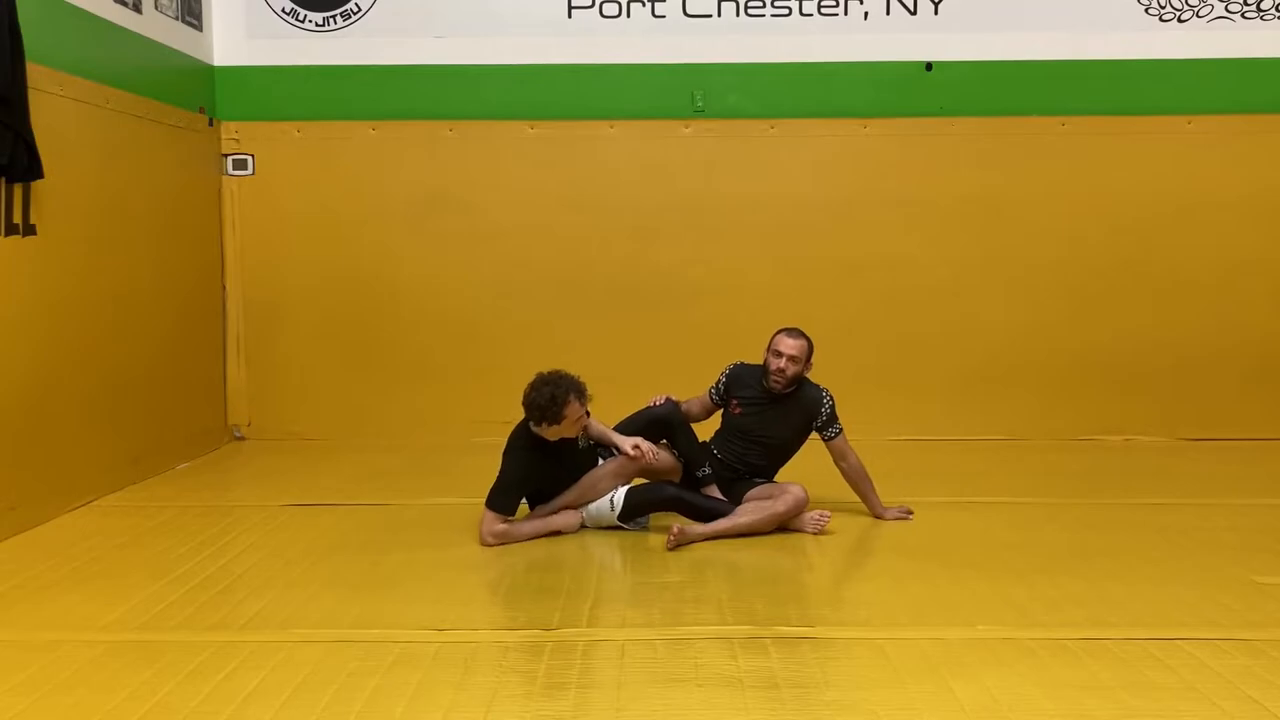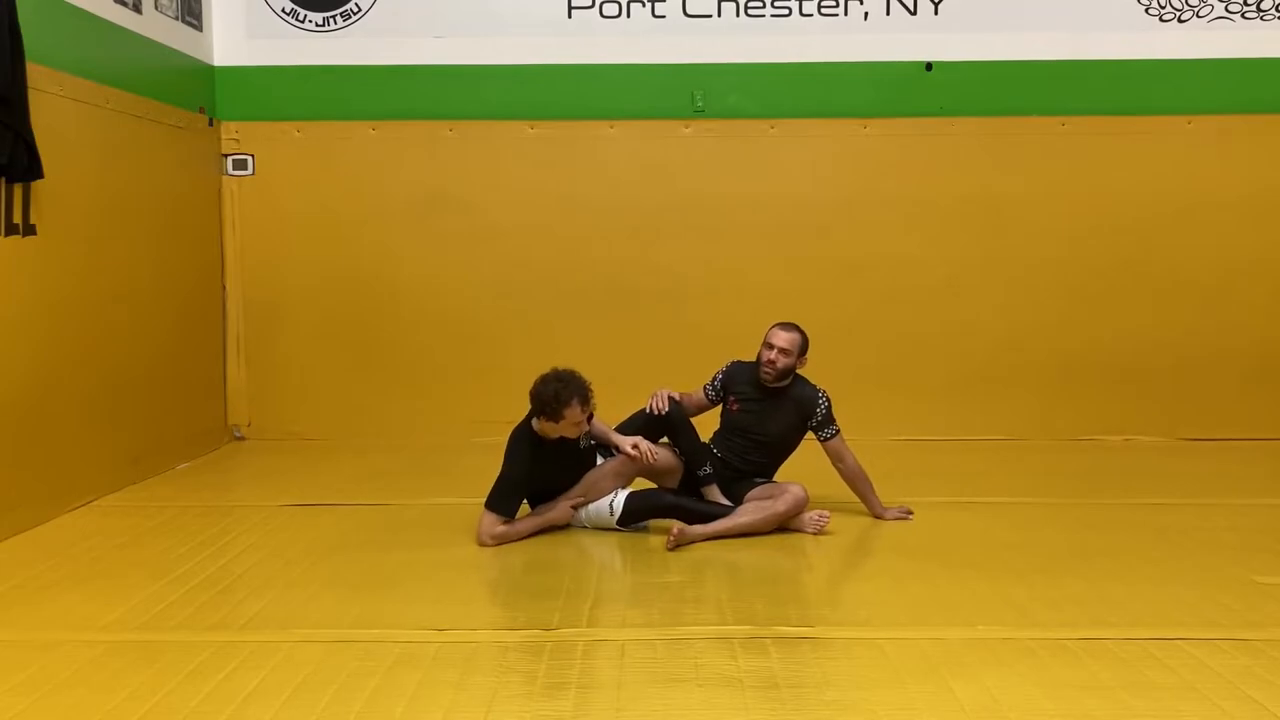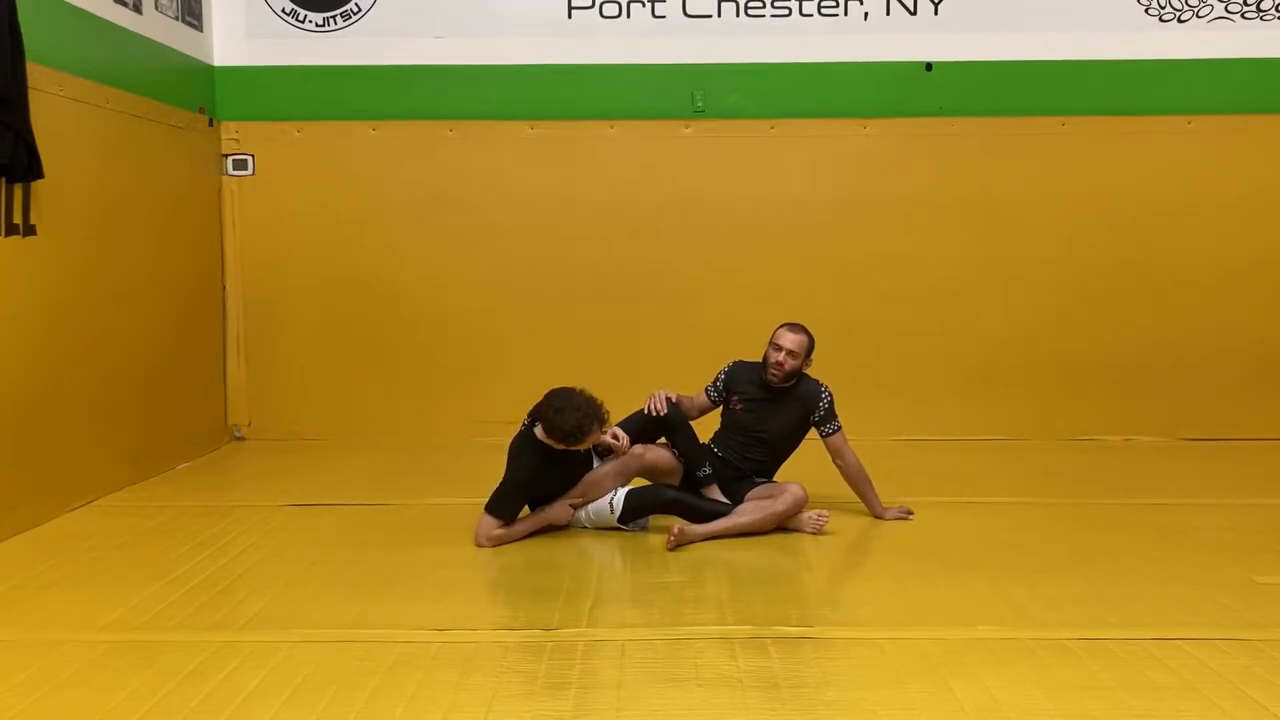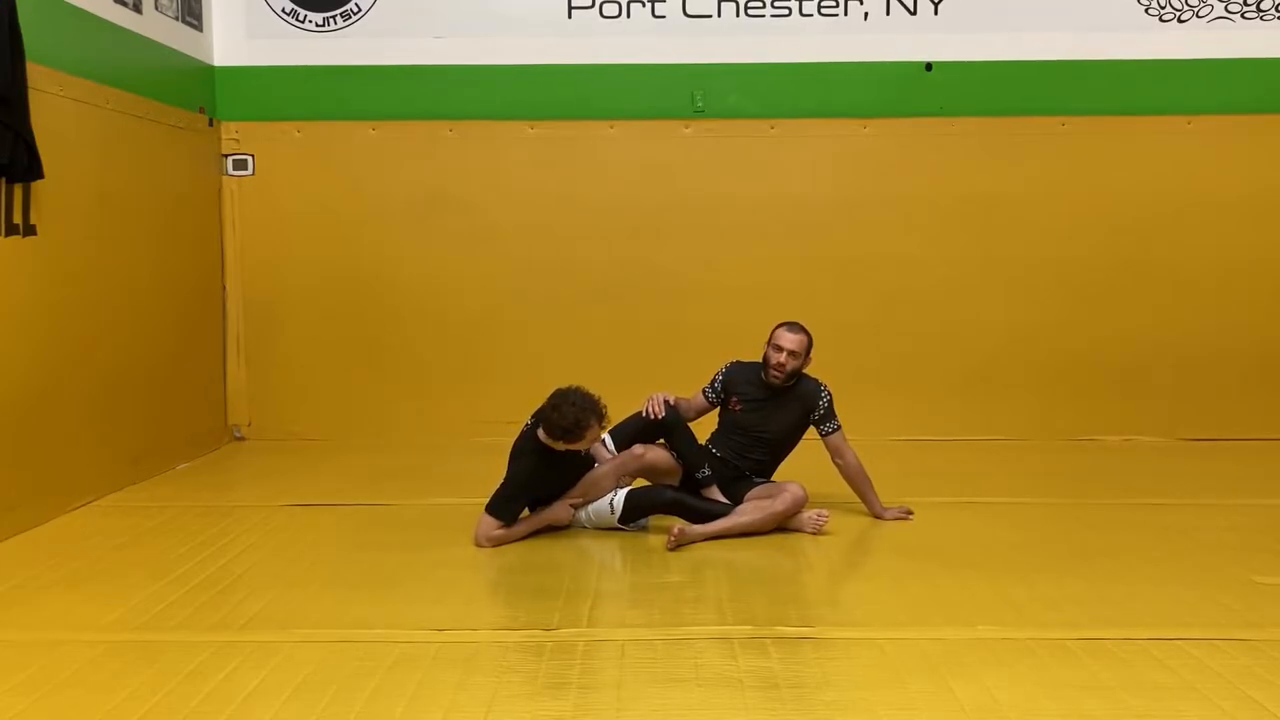
dt=1s
person 1, frame 1
left shoulder: (816, 401)
right shoulder: (738, 375)
left elbow: (844, 459)
right elbow: (702, 408)
left wrist: (878, 510)
right wrist: (675, 407)
left hip: (748, 487)
right hip: (706, 468)
left knee: (796, 496)
left ankle: (698, 531)
person 1, frame 2
left shoulder: (810, 399)
right shoulder: (735, 373)
left elbow: (842, 459)
right elbow: (694, 406)
left wrist: (878, 510)
right wrist: (671, 396)
left hip: (748, 486)
right hip: (707, 469)
left knee: (796, 496)
left ankle: (698, 532)
person 1, frame 3
left shoulder: (814, 396)
right shoulder: (737, 372)
left elbow: (842, 457)
right elbow: (694, 409)
left wrist: (878, 509)
right wrist: (672, 399)
left hip: (749, 486)
right hip: (707, 466)
left knee: (795, 495)
left ankle: (697, 531)
person 1, frame 4
left shoulder: (813, 395)
right shoulder: (735, 373)
left elbow: (842, 456)
right elbow: (691, 411)
left wrist: (878, 509)
right wrist: (670, 403)
left hip: (748, 486)
right hip: (706, 468)
left knee: (795, 495)
left ankle: (698, 532)
person 2, frame 1
left shoulder: (568, 408)
right shoulder: (522, 459)
right elbow: (489, 533)
left wrist: (618, 440)
right wrist: (557, 522)
left hip: (595, 461)
right hip: (578, 505)
left knee: (667, 415)
right knee: (667, 493)
person 2, frame 2
left shoulder: (570, 411)
right shoulder: (523, 460)
right elbow: (487, 534)
left wrist: (618, 439)
right wrist: (550, 517)
right hip: (576, 504)
right knee: (667, 501)
person 2, frame 3
left shoulder: (557, 408)
right shoulder: (526, 468)
right elbow: (484, 535)
left wrist: (604, 438)
right wrist: (546, 516)
left hip: (592, 462)
right hip: (575, 505)
left knee: (668, 417)
right knee: (665, 496)
person 2, frame 4
left shoulder: (556, 417)
right shoulder: (528, 469)
right elbow: (484, 535)
left wrist: (608, 459)
right wrist: (547, 516)
left hip: (591, 466)
right hip: (575, 505)
right knee: (664, 497)
